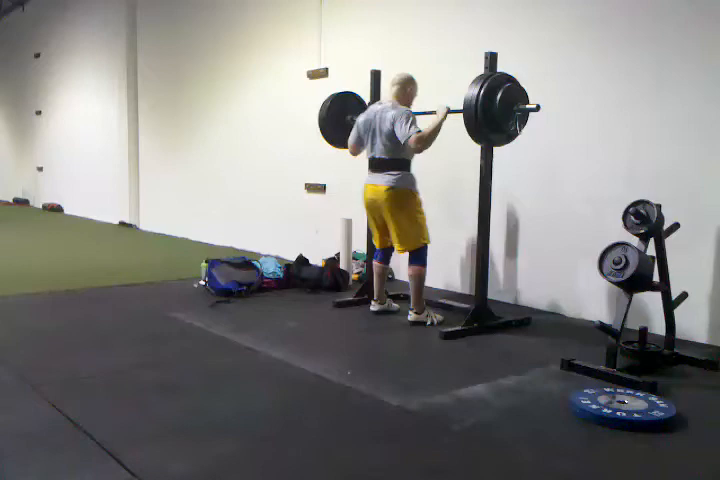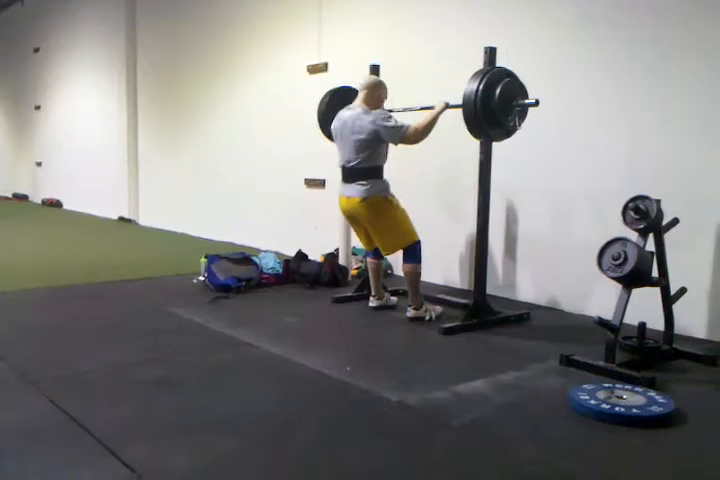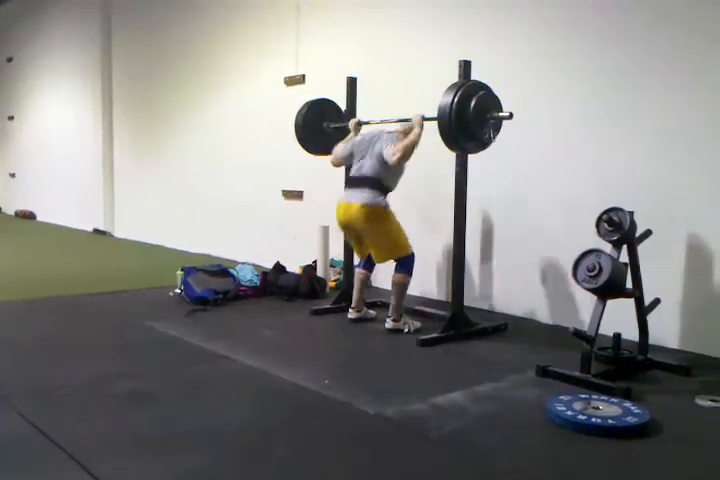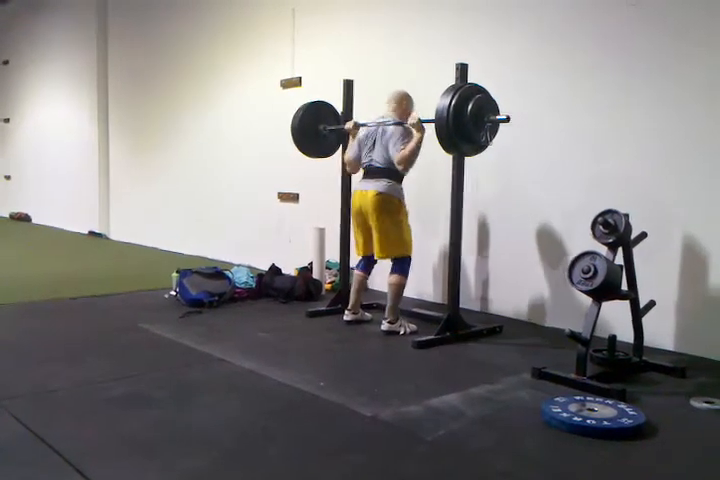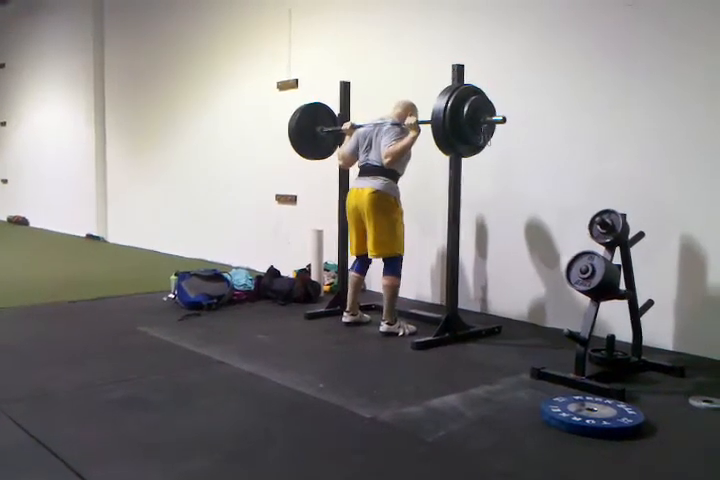
dt=0.5s
person 1, frame 1
left shoulder: (366, 114)
right shoulder: (400, 114)
left elbow: (354, 149)
right elbow: (417, 143)
right wrist: (440, 118)
left hip: (371, 188)
right hip: (395, 188)
left knee: (384, 246)
right knee: (418, 248)
left ankle: (379, 301)
right ankle: (418, 311)
person 1, frame 2
left shoulder: (339, 118)
right shoulder: (376, 119)
right elbow: (413, 135)
right wrist: (437, 111)
left hip: (346, 198)
right hip: (371, 197)
left knee: (374, 245)
right knee: (411, 246)
left ankle: (377, 296)
right ankle: (416, 306)
person 1, frame 3
left shoulder: (365, 137)
right shoulder: (392, 138)
left elbow: (335, 160)
right elbow: (397, 157)
left wrist: (353, 133)
right wrist: (417, 131)
left hip: (345, 208)
right hip: (369, 207)
left knee: (369, 255)
right knee: (405, 258)
left ankle: (357, 308)
right ankle: (396, 319)
person 1, frame 4
left shoulder: (367, 131)
right shoulder: (398, 130)
left elbow: (350, 166)
right elbow: (402, 163)
left wrist: (352, 136)
right wrist: (418, 134)
left hip: (359, 195)
right hip: (383, 196)
left knee: (367, 256)
right knee: (401, 259)
left ankle: (352, 310)
right ankle: (391, 320)
person 1, frame 5
left shoulder: (365, 130)
right shoulder: (395, 129)
left elbow: (344, 161)
right elbow: (389, 158)
left wrist: (348, 135)
right wrist: (413, 134)
left hip: (355, 193)
right hip: (379, 194)
left knee: (362, 256)
right knee: (392, 258)
left ankle: (351, 311)
right ankle: (390, 321)
